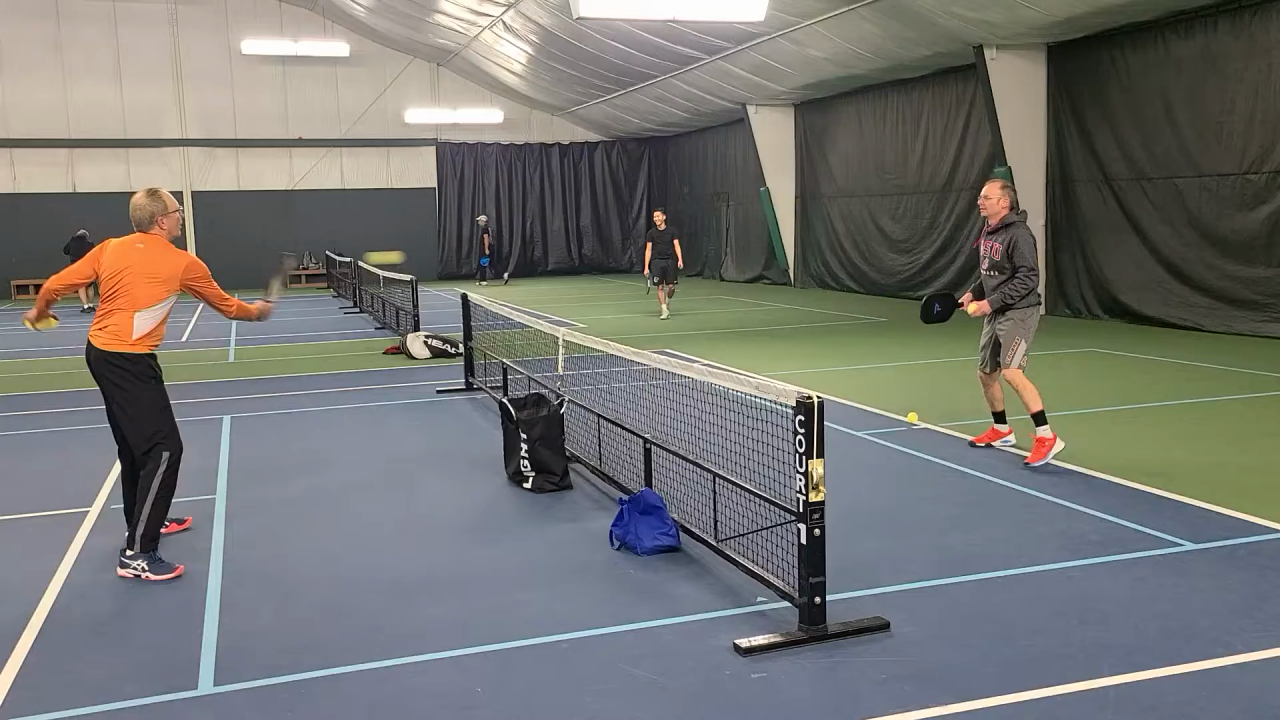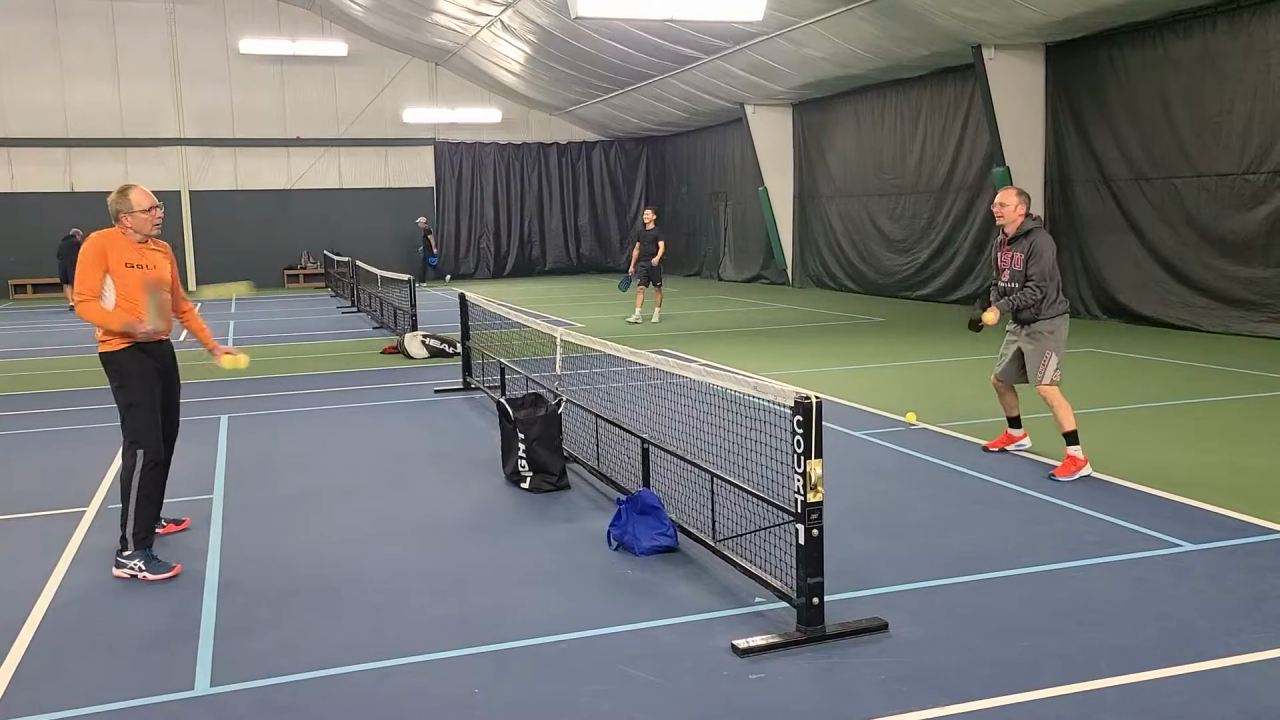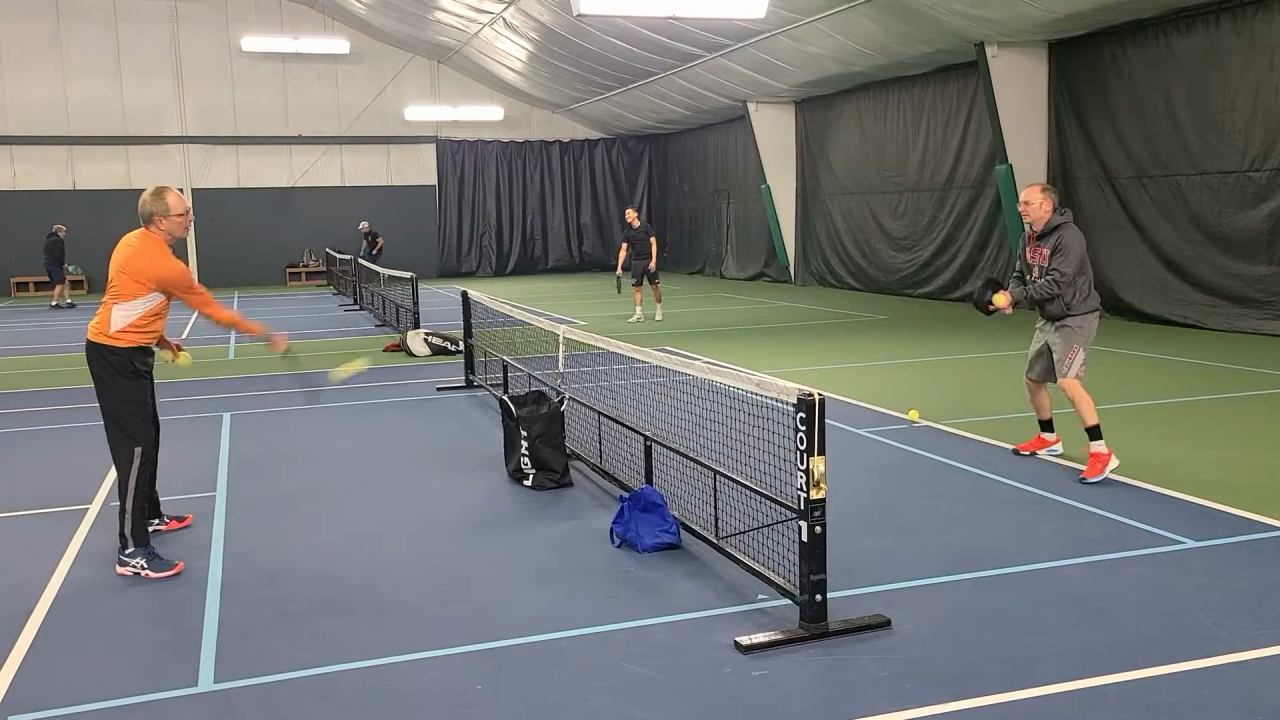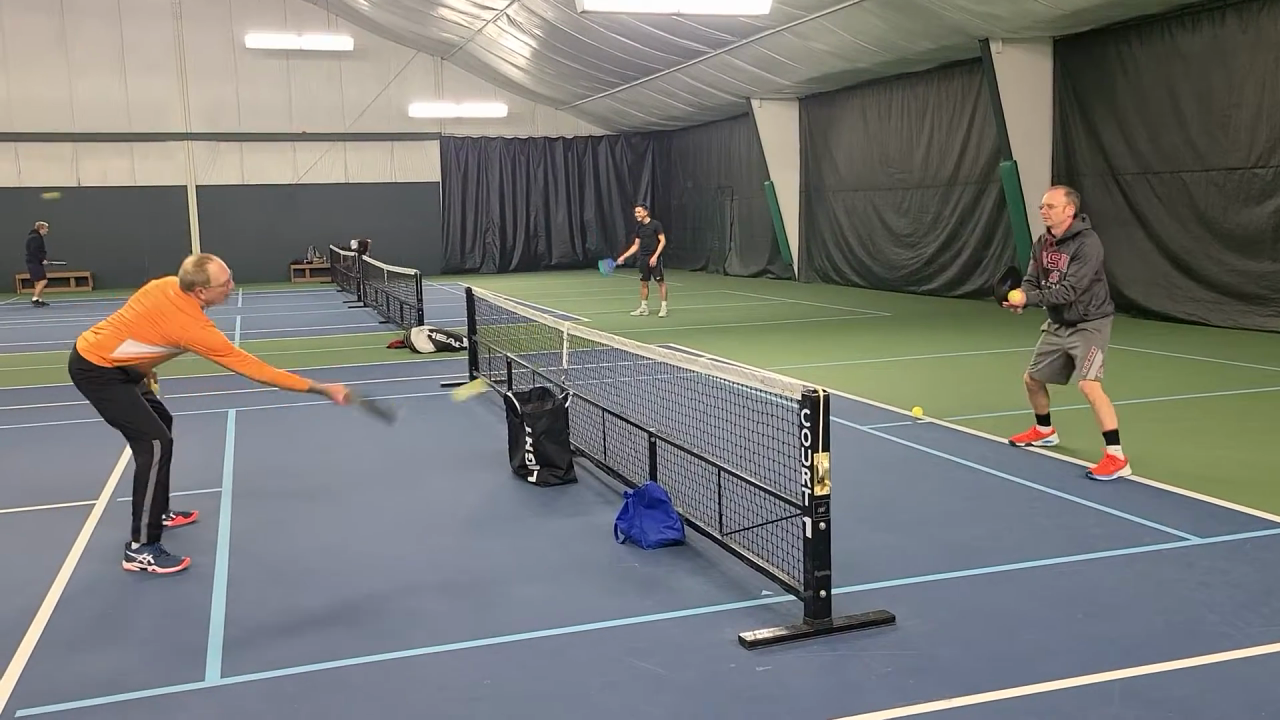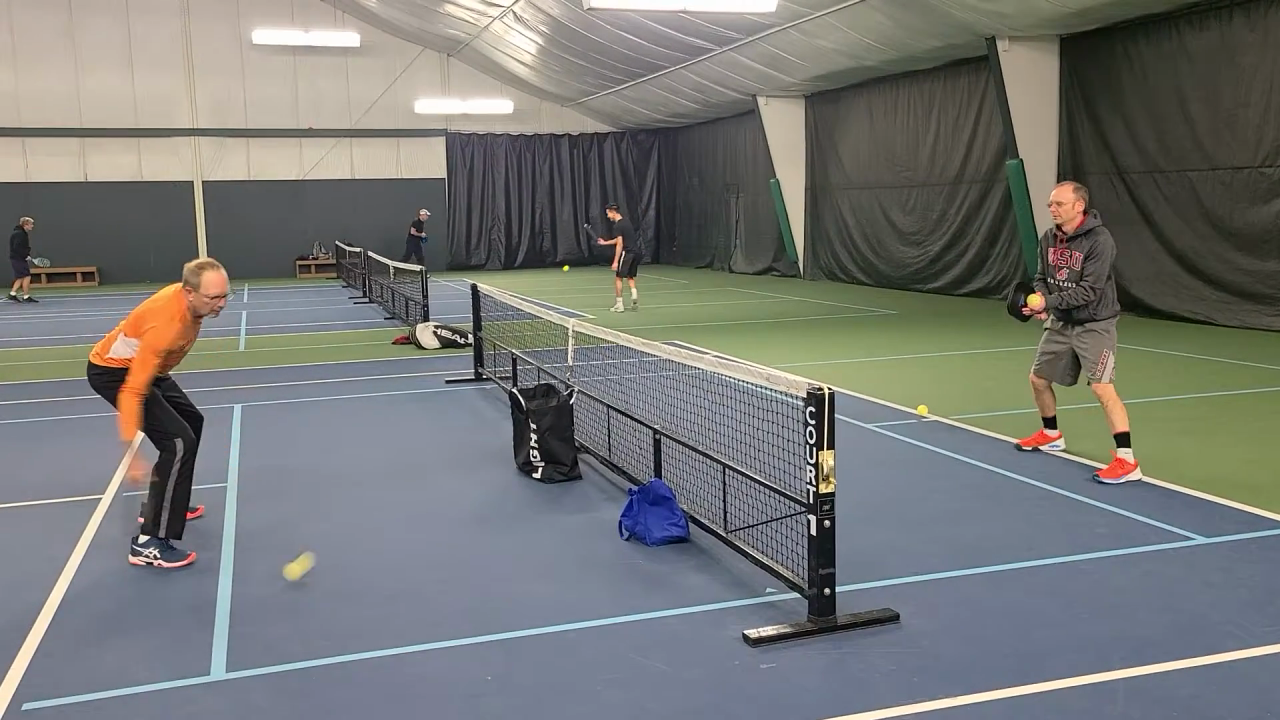
dt=1s
person 1, frame 1
left shoulder: (109, 249)
right shoulder: (182, 263)
left elbow: (58, 283)
right elbow: (225, 305)
left wrist: (39, 310)
right wrist: (257, 310)
left hip: (101, 353)
right hip: (130, 361)
left knee: (134, 443)
right knee: (163, 449)
left ankle: (144, 518)
right ankle: (135, 553)
person 1, frame 2
left shoulder: (162, 250)
right shoulder: (99, 244)
left elbow: (180, 304)
right elbow: (86, 304)
left wrist: (210, 343)
right wrist: (132, 325)
left hip: (160, 350)
right hip: (125, 353)
left knee: (163, 437)
right knee: (143, 445)
left ankle: (148, 518)
right ankle: (130, 553)
person 1, frame 3
left shoulder: (134, 242)
right shoulder: (163, 264)
right elbow: (213, 309)
left wrist: (159, 337)
right wrist: (265, 334)
left hip: (119, 350)
right hip: (116, 355)
left knee: (145, 436)
right knee: (135, 445)
left ankle: (148, 514)
right ankle: (132, 551)
person 1, frame 4
left shoulder: (167, 287)
right shoulder: (193, 326)
right elbow: (258, 370)
left wrist: (143, 372)
right wrist: (323, 388)
left hip: (105, 360)
right hip: (95, 370)
left knee: (160, 424)
right knee: (154, 442)
left ankle: (155, 512)
right ankle: (141, 549)
person 1, frame 5
left shoulder: (193, 299)
right shoulder: (165, 323)
right elbow: (132, 390)
right wrist: (135, 457)
right hip: (111, 372)
left knee: (191, 424)
right knee: (178, 440)
left ankle: (163, 506)
right ankle: (149, 543)
person 2, frame 1
left shoulder: (1018, 234)
right shoulder: (987, 233)
left elbow: (1027, 278)
left wrist: (991, 302)
right wrist: (973, 293)
left hip: (1019, 312)
right hip: (995, 314)
left knee: (1012, 373)
right knee: (986, 373)
left ankle: (1046, 437)
right ankle: (1001, 430)
person 2, frame 2
left shoulder: (1038, 240)
right shoulder: (1001, 243)
left elbow: (1037, 289)
right elbow: (999, 282)
left wrist: (1002, 308)
right wrist: (993, 305)
left hip: (1046, 324)
right hip: (1019, 324)
left knee: (1046, 388)
right knee: (1000, 380)
left ankle: (1077, 457)
right ankle: (1016, 434)
person 2, frame 3
left shoulder: (1068, 236)
right shoulder: (1028, 239)
left elbow: (1055, 284)
right elbow: (1021, 277)
left wrist: (1013, 297)
right wrist: (1010, 297)
left hip: (1077, 319)
right hip: (1048, 320)
left knee: (1069, 383)
right knee: (1033, 380)
left ankle: (1100, 451)
right ankle: (1048, 439)
person 2, frame 4
left shoulder: (1087, 243)
right shoulder: (1042, 243)
left elbow: (1072, 290)
right elbow: (1032, 281)
left wrist: (1029, 299)
right wrist: (1021, 298)
left hip: (1090, 324)
right hip: (1057, 324)
left knee: (1089, 386)
right knee: (1033, 379)
left ankle: (1116, 458)
right ankle: (1044, 431)
person 2, frame 5
left shoulder: (1099, 240)
right shoulder: (1049, 239)
left elbow: (1089, 290)
right elbow: (1041, 278)
left wrist: (1049, 302)
right wrist: (1040, 302)
left hip: (1095, 325)
right hip: (1060, 323)
left knee: (1103, 389)
right knee: (1038, 379)
left ankle: (1127, 461)
right ankle: (1051, 435)
